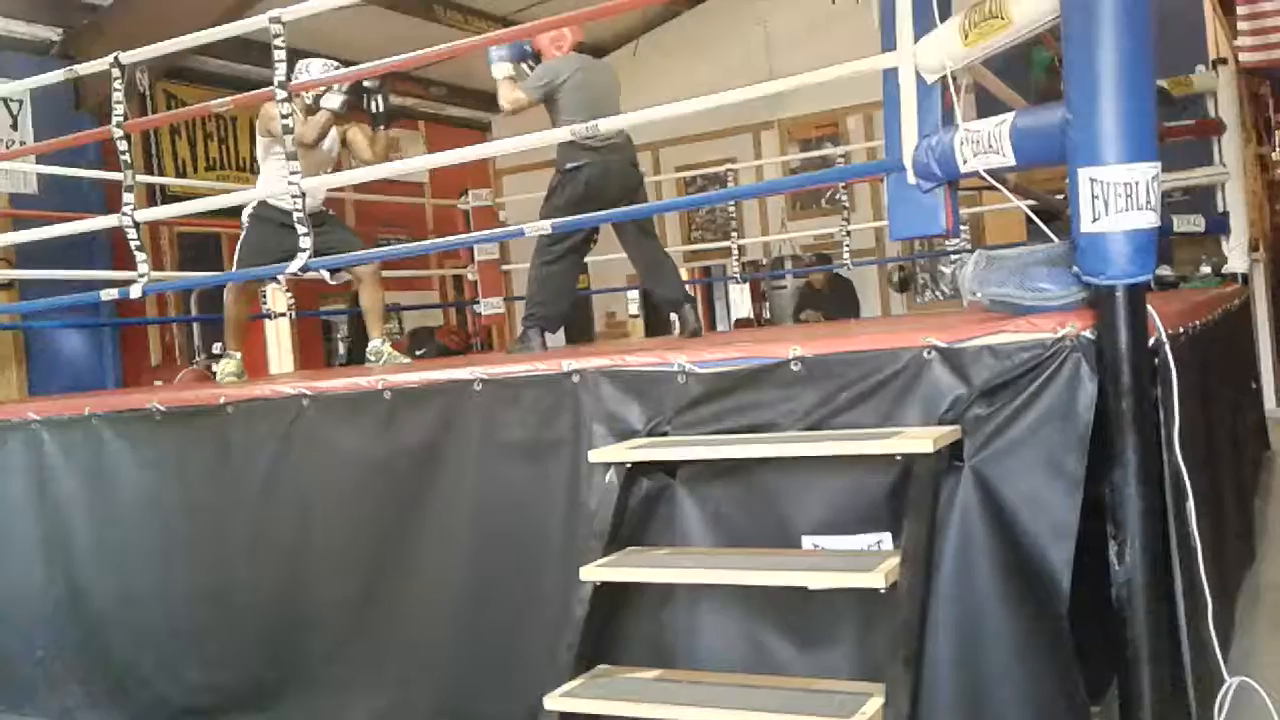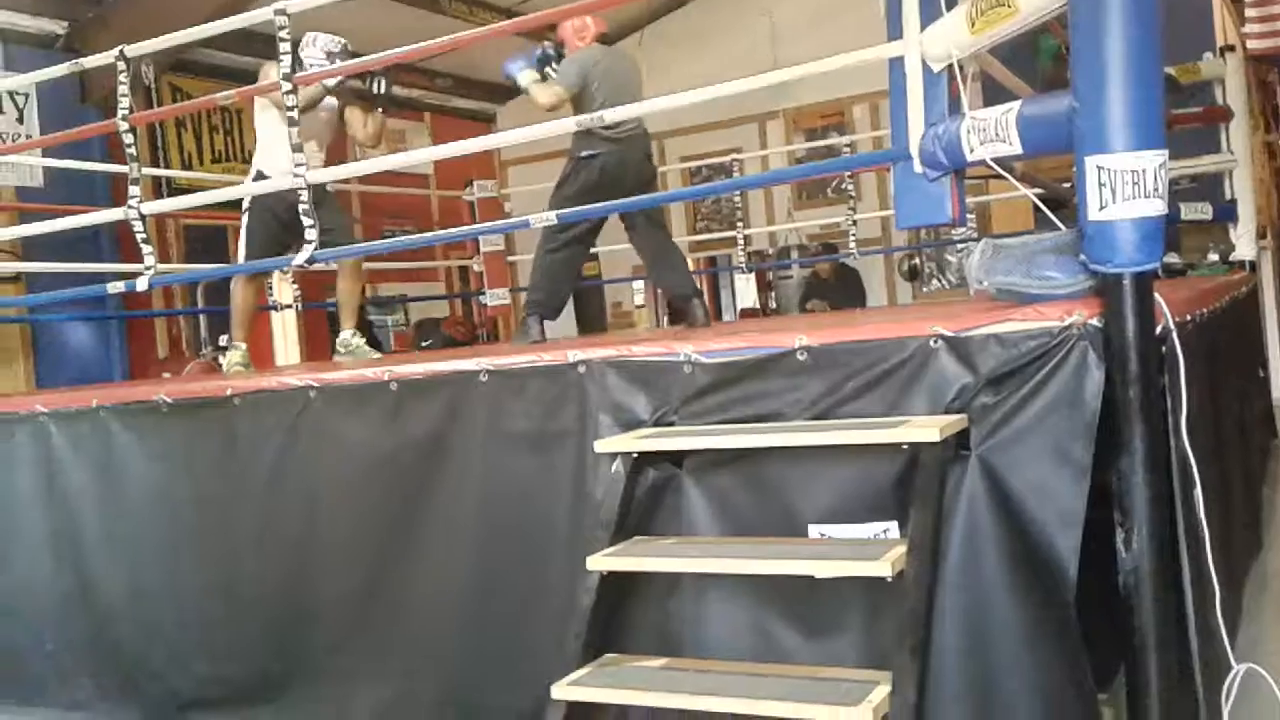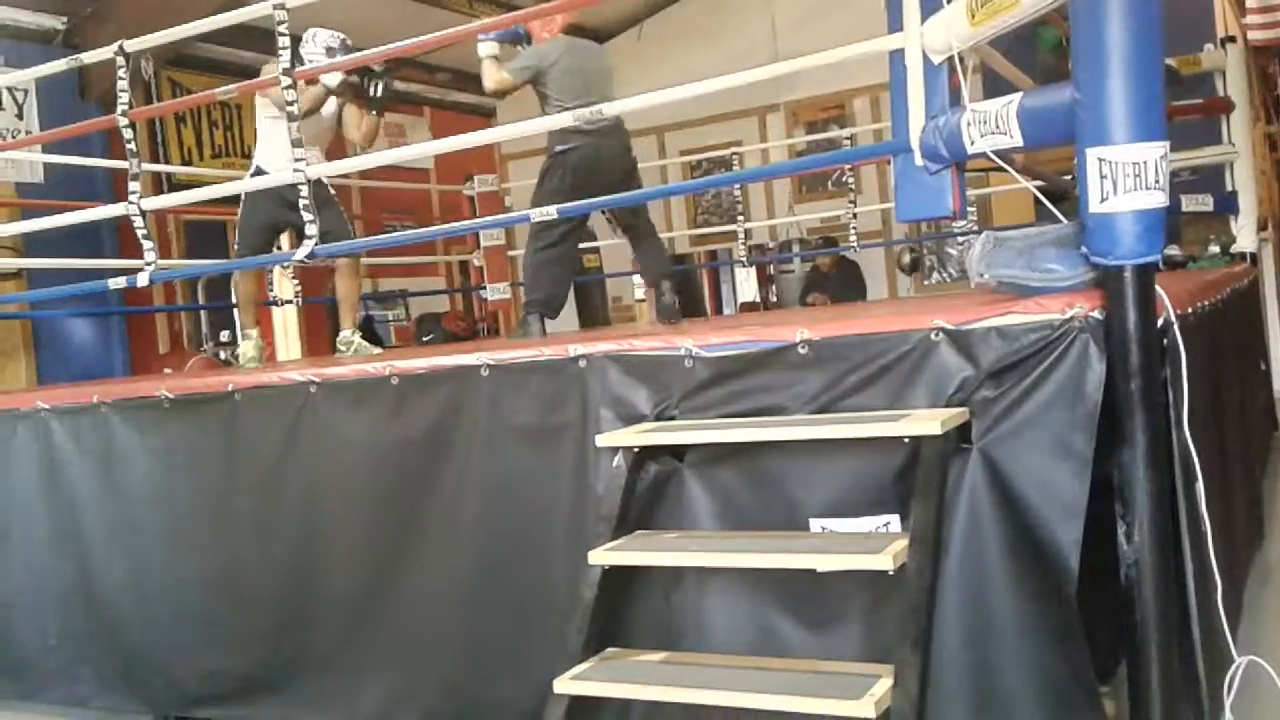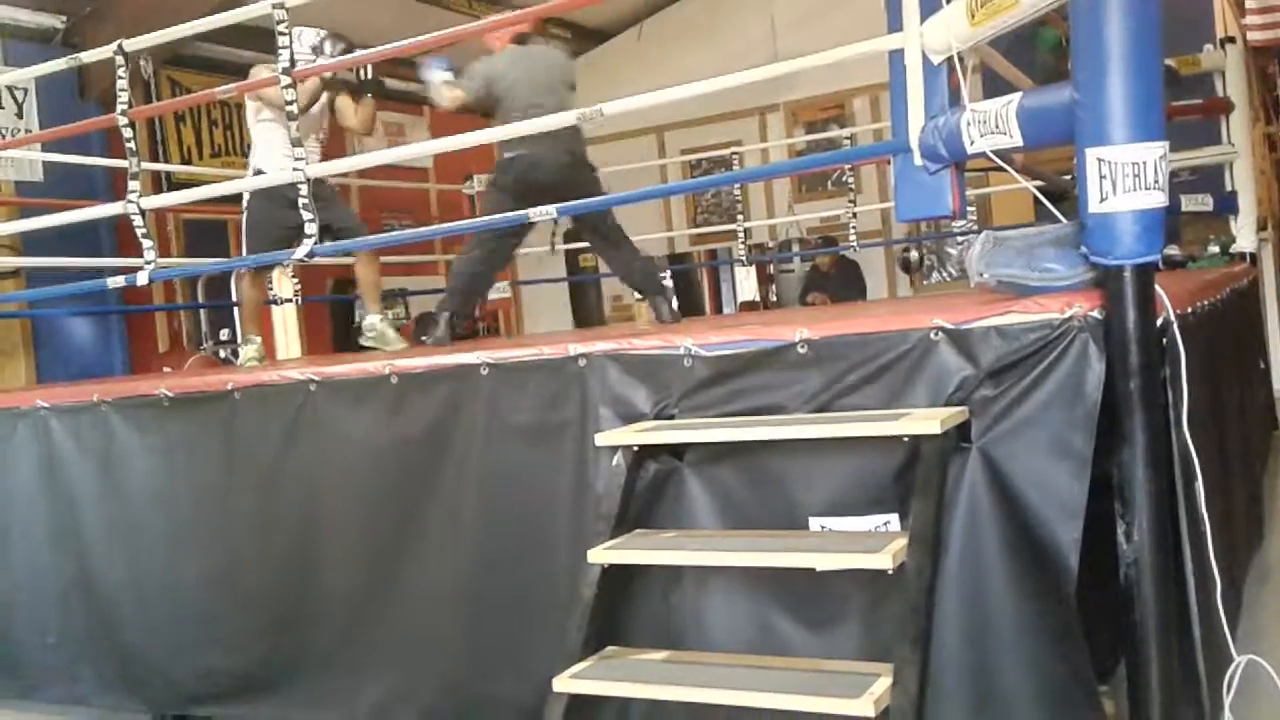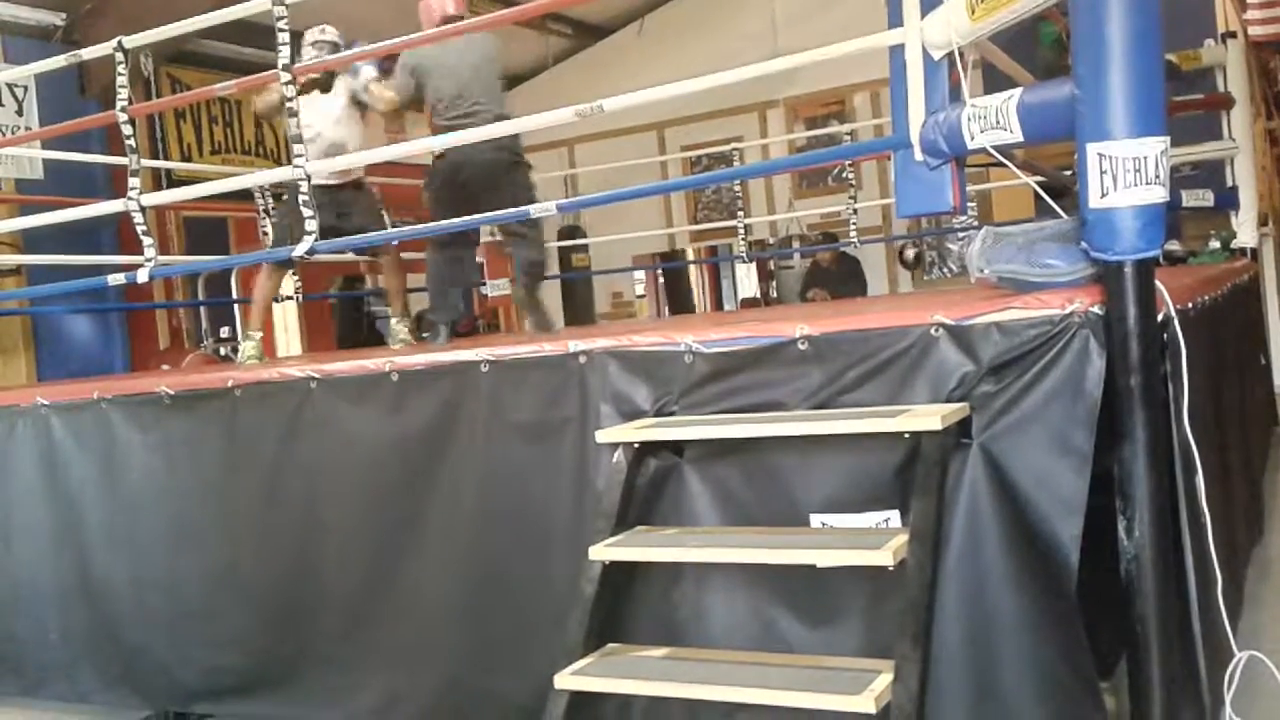
dt=0.3s
person 1, frame 1
left shoulder: (342, 121)
right shoulder: (274, 110)
left elbow: (376, 156)
right elbow: (307, 137)
left wrist: (379, 115)
right wrist: (337, 96)
left hip: (316, 216)
right hip: (271, 215)
left knee: (368, 269)
right knee: (240, 284)
left ankle: (378, 349)
right ankle: (232, 359)
person 1, frame 2
left shoulder: (340, 95)
right shoulder: (274, 74)
left elbow: (369, 138)
right elbow: (297, 103)
left wrist: (378, 96)
right wrist: (332, 77)
left hip: (313, 190)
right hip: (270, 188)
left knee: (350, 261)
right knee: (251, 270)
left ankle: (348, 341)
right ankle: (237, 350)
person 1, frame 3
left shoulder: (342, 93)
right shoulder: (274, 73)
left elbow: (362, 138)
right elbow: (298, 107)
left wrist: (375, 100)
right wrist: (334, 76)
left hip: (312, 185)
right hip: (268, 182)
left knee: (347, 259)
right knee: (248, 260)
left ankle: (348, 338)
right ankle: (251, 339)
person 1, frame 4
left shoulder: (330, 87)
right shoulder: (263, 75)
left elbow: (362, 126)
right elbow: (299, 103)
left wrist: (366, 84)
left hip: (313, 185)
right hip: (270, 186)
right knee: (255, 267)
left ankle: (374, 325)
right ankle: (251, 343)
person 1, frame 5
left shoulder: (349, 86)
right shoulder: (287, 88)
right elbow: (263, 107)
right wrist: (301, 80)
left hip: (351, 188)
right hip: (307, 189)
left knee: (389, 250)
right knee: (276, 263)
left ankle: (399, 327)
right ankle: (252, 339)
person 2, frame 1
left shoulder: (555, 68)
right shoulder: (605, 69)
left elbow: (509, 103)
left wrist: (502, 67)
right wrist: (531, 65)
left hip: (581, 169)
right hip: (621, 163)
left knee: (554, 251)
right knee: (644, 242)
left ankle: (534, 332)
right ankle: (685, 312)
person 2, frame 2
left shoulder: (580, 60)
right shoulder: (626, 61)
left elbow: (549, 100)
left wrist: (527, 74)
right wrist: (552, 66)
left hip: (595, 159)
right hip: (636, 155)
left knee: (559, 239)
right knee: (654, 235)
left ankle: (534, 322)
right ankle: (693, 306)
person 2, frame 3
left shoulder: (543, 52)
right shoulder: (597, 51)
left elbow: (494, 84)
left wrist: (488, 46)
right wrist: (525, 45)
left hip: (572, 153)
right hip: (614, 147)
left knee: (548, 237)
right knee: (639, 226)
left ankle: (535, 319)
right ankle: (665, 290)
person 2, frame 4
left shoulder: (492, 67)
right shoulder: (559, 58)
left elbow: (450, 102)
left wrist: (437, 76)
left hip: (521, 164)
right hip: (567, 157)
left knee: (486, 244)
right knee: (607, 235)
left ankle: (447, 320)
right ankle: (661, 301)
person 2, frame 5
left shoulder: (417, 55)
right shoulder: (489, 42)
left elbow: (388, 103)
left wrist: (368, 75)
left hip: (453, 157)
right hip: (497, 150)
left knee: (449, 243)
right knee: (522, 228)
left ankle: (444, 326)
right ankle: (526, 280)
